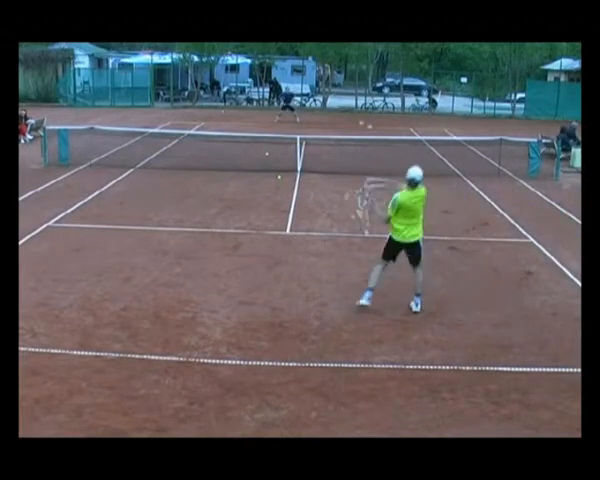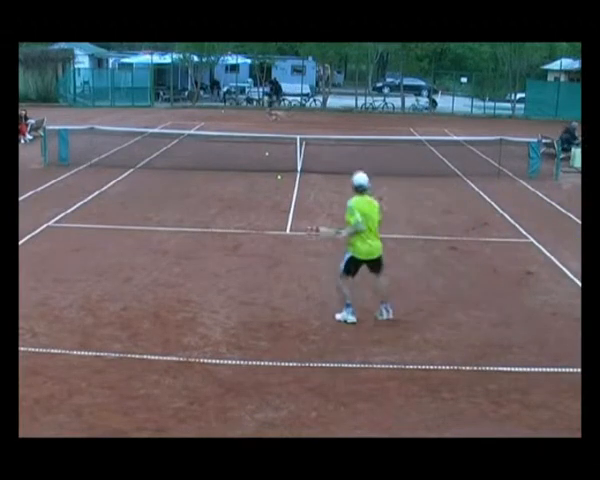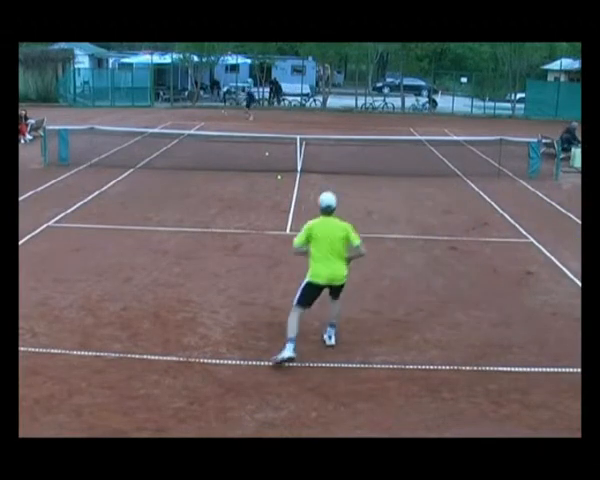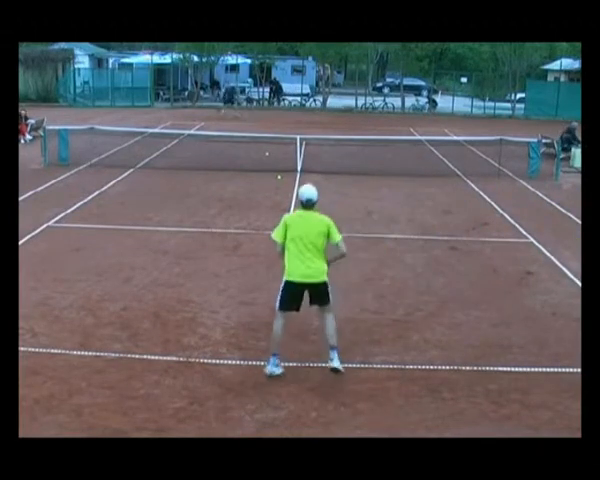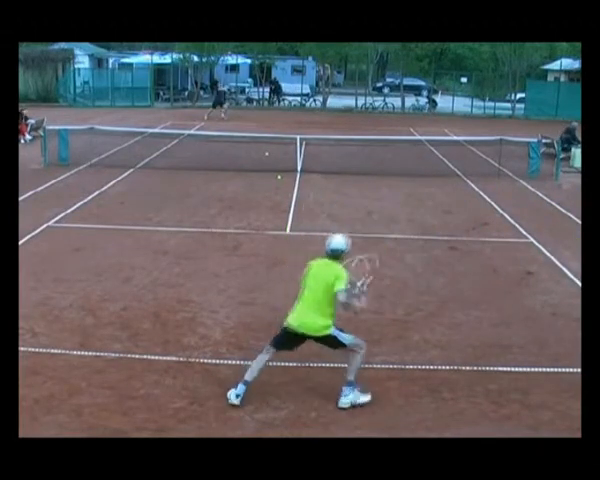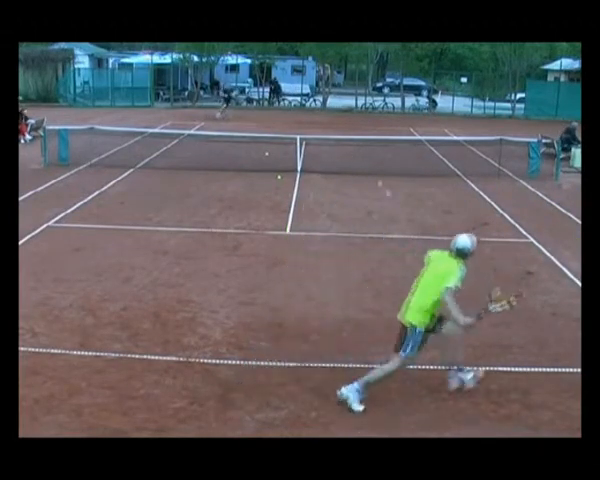
dt=0.4s
person 1, frame 1
left shoulder: (399, 196)
right shoulder: (422, 191)
left elbow: (387, 219)
left hip: (398, 237)
right hip: (415, 238)
left knee: (381, 264)
right knee: (417, 268)
left ankle: (367, 296)
right ankle: (417, 302)
person 1, frame 2
left shoulder: (352, 203)
right shoulder: (374, 203)
left elbow: (359, 226)
left wrist: (345, 234)
left hip: (357, 251)
right hip: (374, 250)
left knee: (344, 279)
right knee: (379, 275)
left ankle: (349, 312)
right ankle: (385, 308)
person 1, frame 3
left shoulder: (311, 225)
right shoulder: (345, 227)
left elbow: (296, 249)
right elbow: (361, 251)
left hip: (316, 276)
right hip: (338, 276)
left knee: (295, 311)
right knee: (336, 299)
left ankle: (289, 349)
right ankle: (330, 334)
person 1, frame 4
left shoulder: (289, 219)
right shoulder: (326, 222)
left elbow: (280, 249)
right elbow: (342, 250)
left hip: (293, 276)
right hip: (318, 276)
left knee: (279, 317)
right knee: (327, 313)
left ankle: (274, 363)
right ankle: (334, 357)
person 1, frame 5
left shoulder: (313, 264)
right shoulder: (340, 273)
right elbow: (342, 300)
right wrist: (355, 303)
left hip: (295, 323)
right hip: (320, 328)
left knee: (266, 354)
right knee: (359, 348)
left ankle: (239, 391)
right ankle: (348, 393)
person 1, frame 6
left shoulder: (438, 256)
right shoulder: (458, 269)
left elbow: (427, 257)
right elbow: (446, 294)
right wrist: (460, 318)
left hip: (412, 313)
right hip: (417, 320)
left knee: (455, 331)
right knee: (397, 362)
left ankle: (457, 375)
right ankle: (353, 390)
